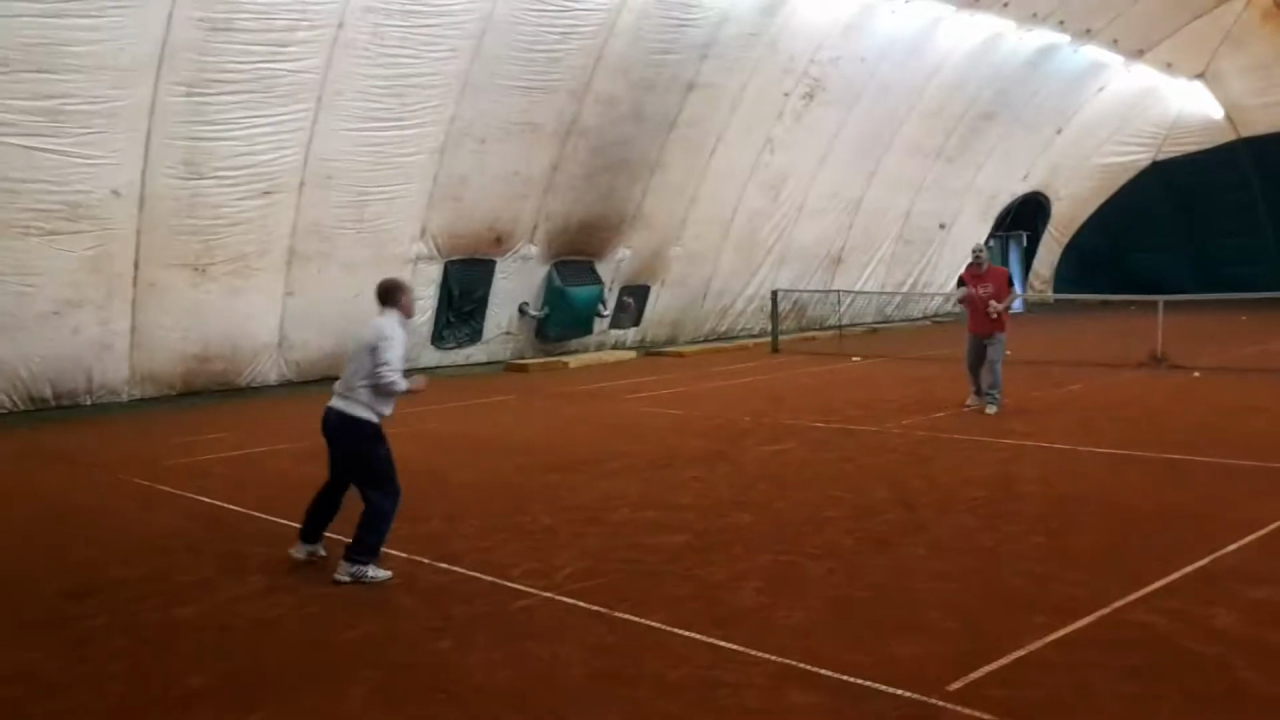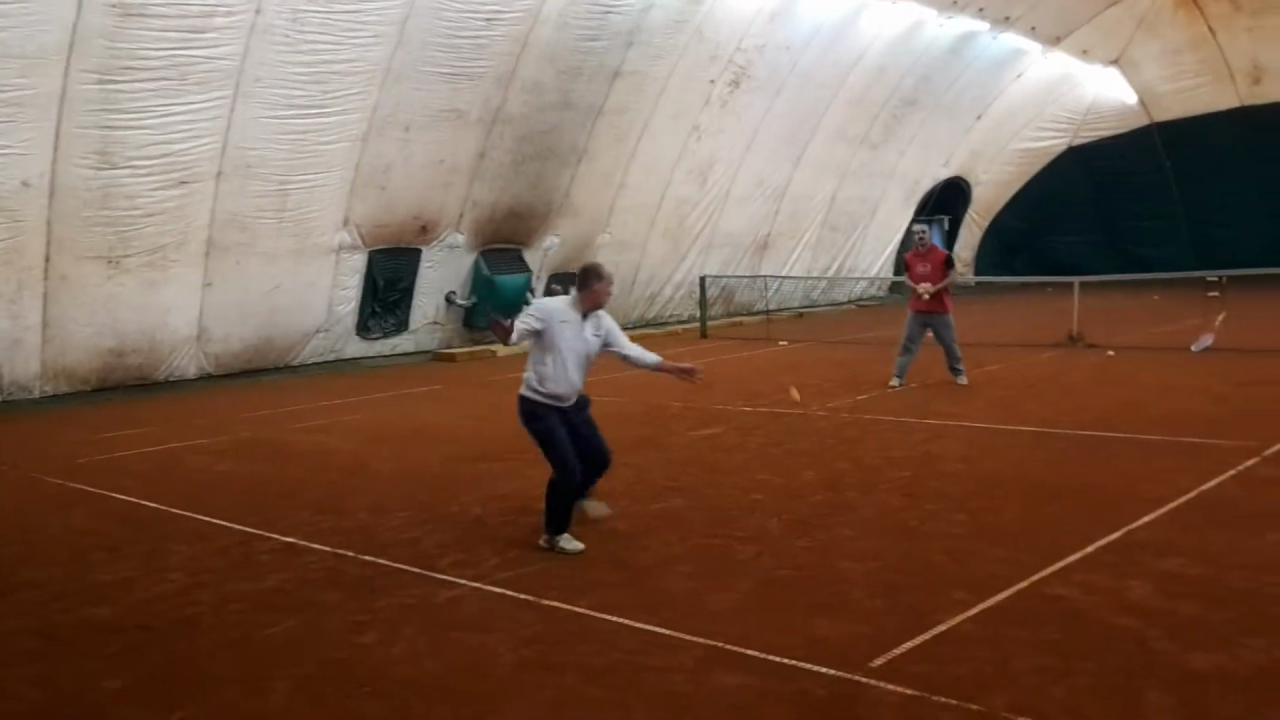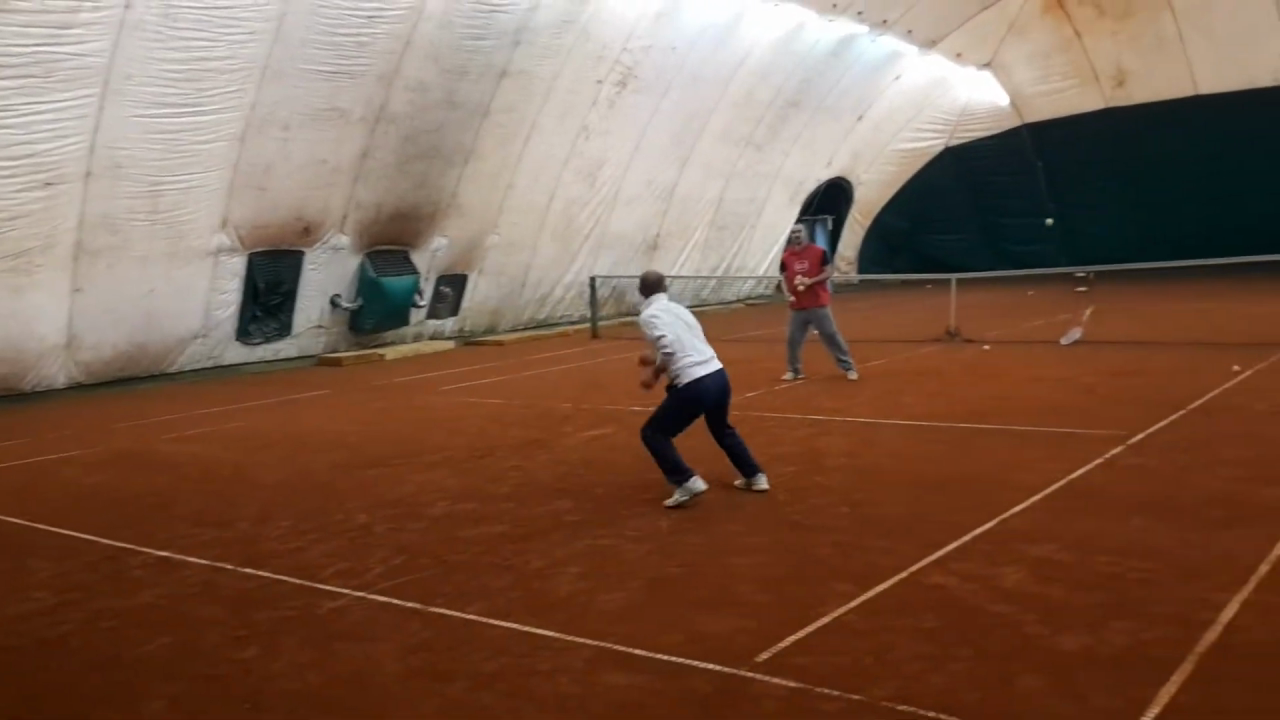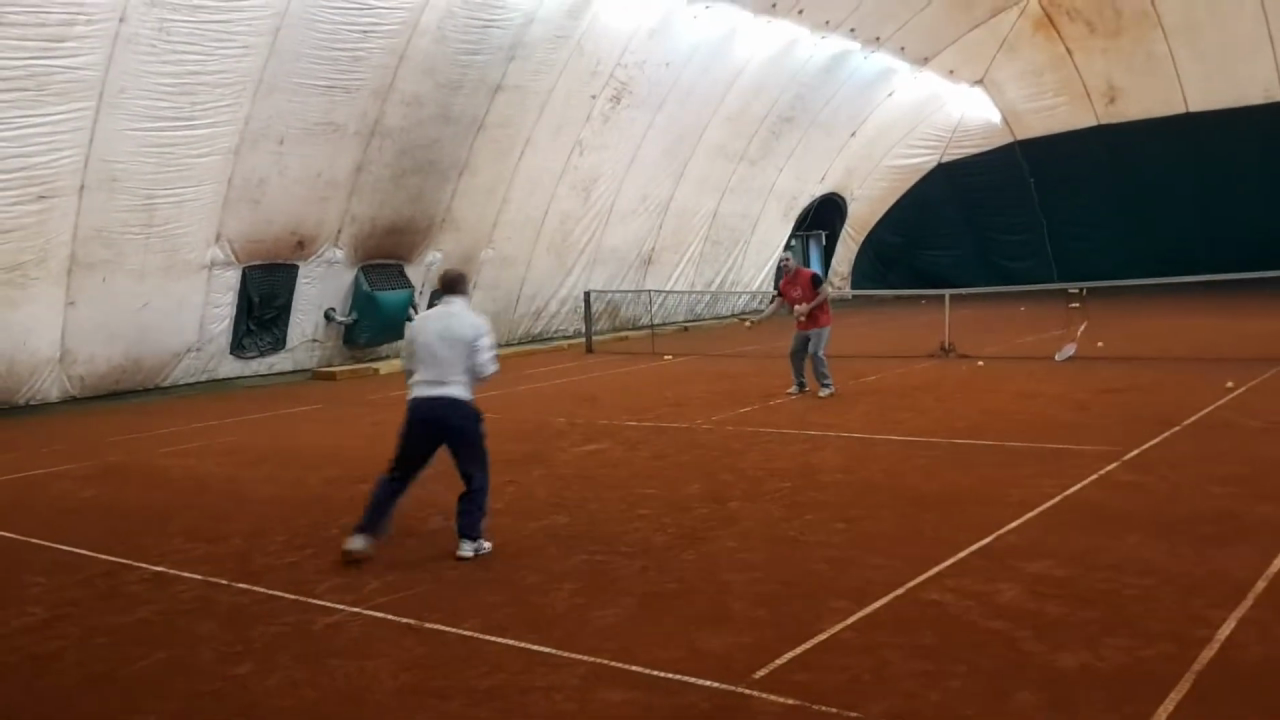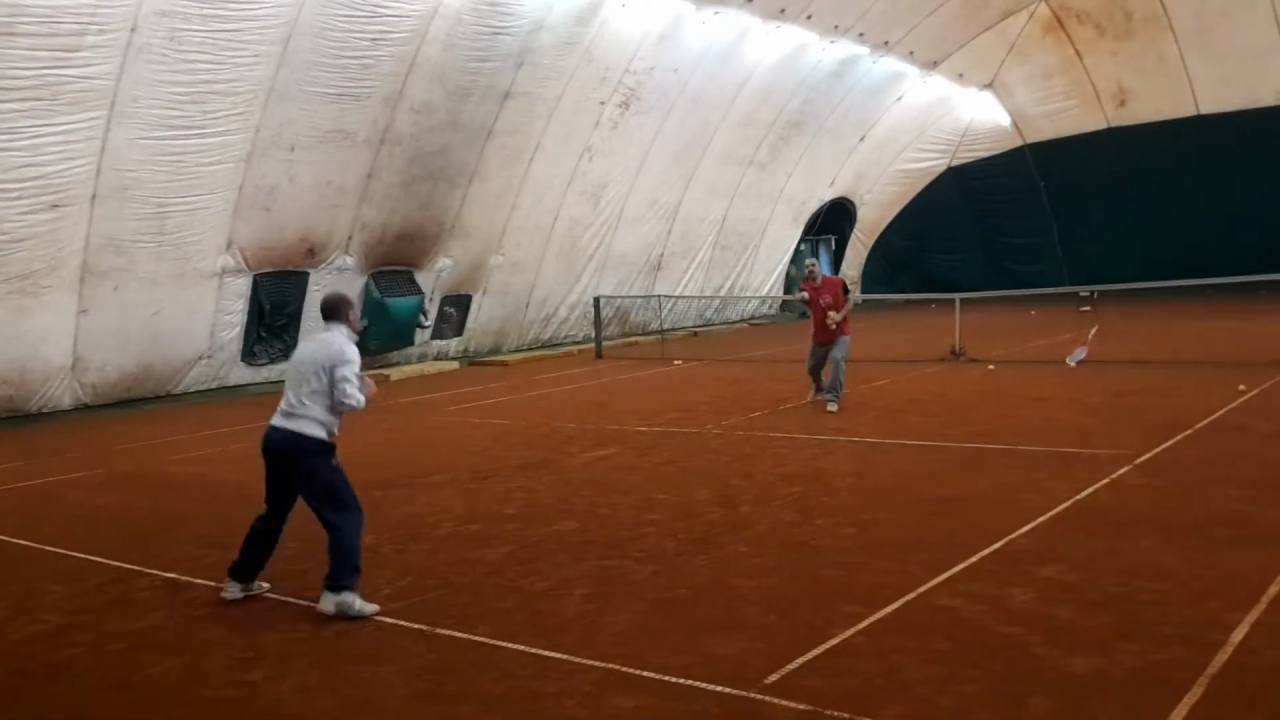
dt=1s
person 1, frame 1
left shoulder: (378, 327)
right shoulder: (392, 332)
right elbow: (386, 380)
left wrist: (402, 383)
right wrist: (409, 386)
left hip: (336, 415)
right hip: (357, 423)
left knee: (338, 482)
right knee: (384, 494)
left ankle: (308, 543)
right ankle: (357, 564)
person 1, frame 2
left shoulder: (602, 322)
right shoulder: (546, 309)
left elbow: (630, 350)
right elbow: (514, 334)
left wrist: (671, 368)
right wrist: (505, 333)
left hip: (571, 404)
right hip: (538, 405)
left knee: (599, 458)
right knee: (567, 468)
left ankle: (575, 497)
right ankle: (555, 534)
person 1, frame 3
left shoulder: (649, 315)
right shoulder: (679, 310)
left elbow: (668, 347)
left wrist: (656, 372)
right wrist: (659, 364)
left hip: (694, 387)
right hip: (719, 377)
left knee: (653, 434)
right knee: (722, 430)
left ankle: (687, 482)
right ankle: (755, 476)
person 1, frame 4
left shoulder: (419, 322)
right shoulder: (475, 323)
left elbow: (411, 365)
right elbow: (485, 371)
right wrist: (492, 363)
left hip: (420, 406)
right hip: (455, 407)
left knee: (397, 475)
right knee: (476, 476)
left ankle: (363, 537)
right ankle: (469, 540)
person 1, frame 5
left shoulder: (305, 347)
right shoulder: (345, 349)
right elbow: (346, 401)
left wrist: (358, 389)
right wrist: (366, 395)
left hip: (276, 436)
right hip: (307, 443)
left knee: (274, 513)
right knee: (346, 515)
left ankle: (239, 580)
right ankle: (340, 595)
